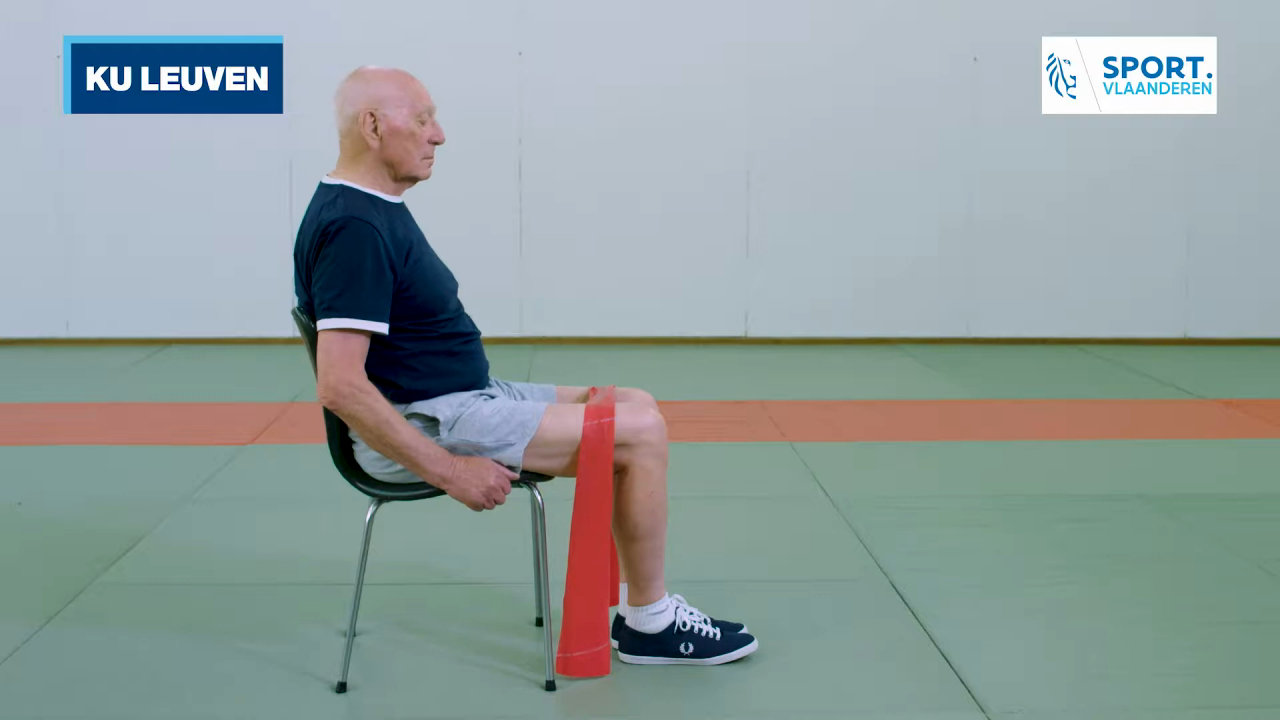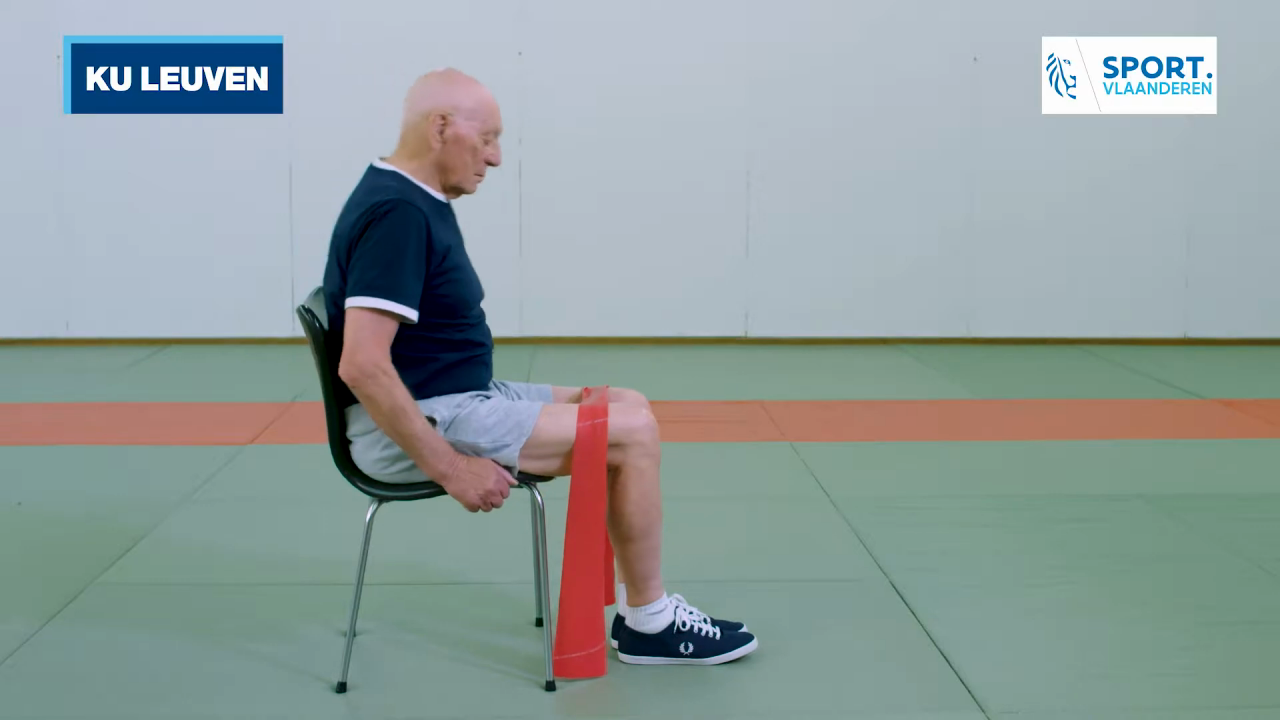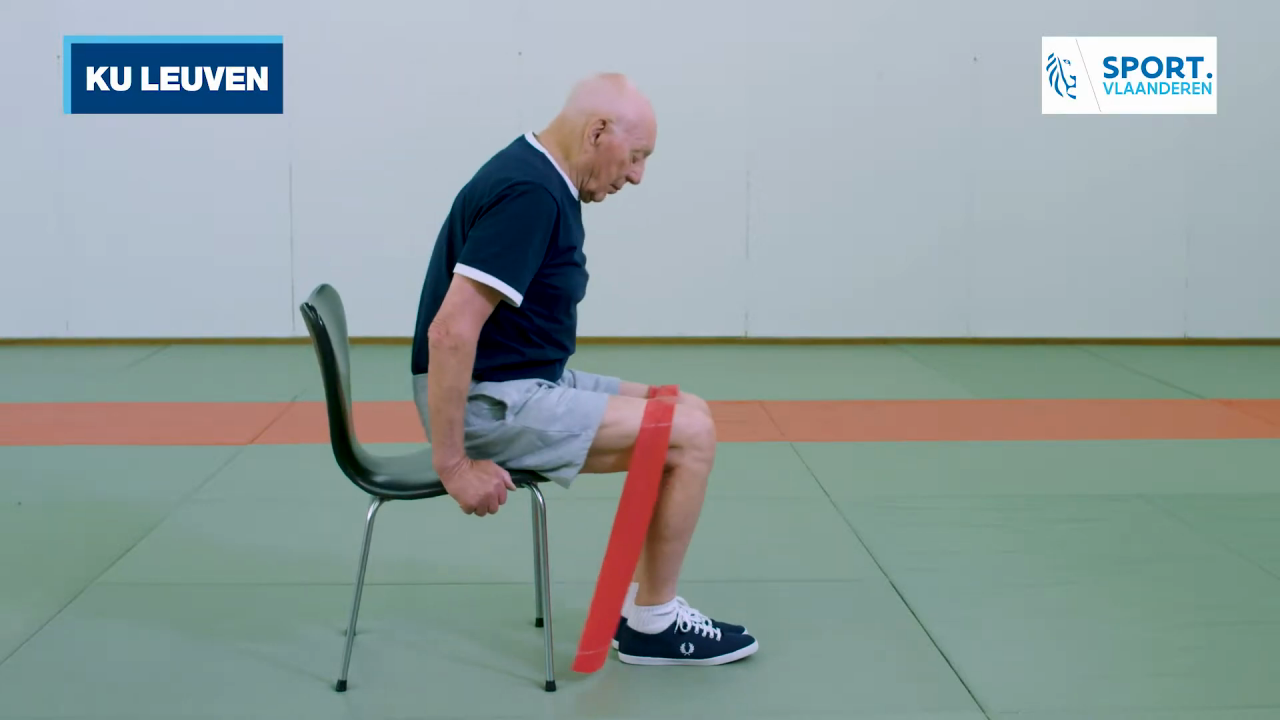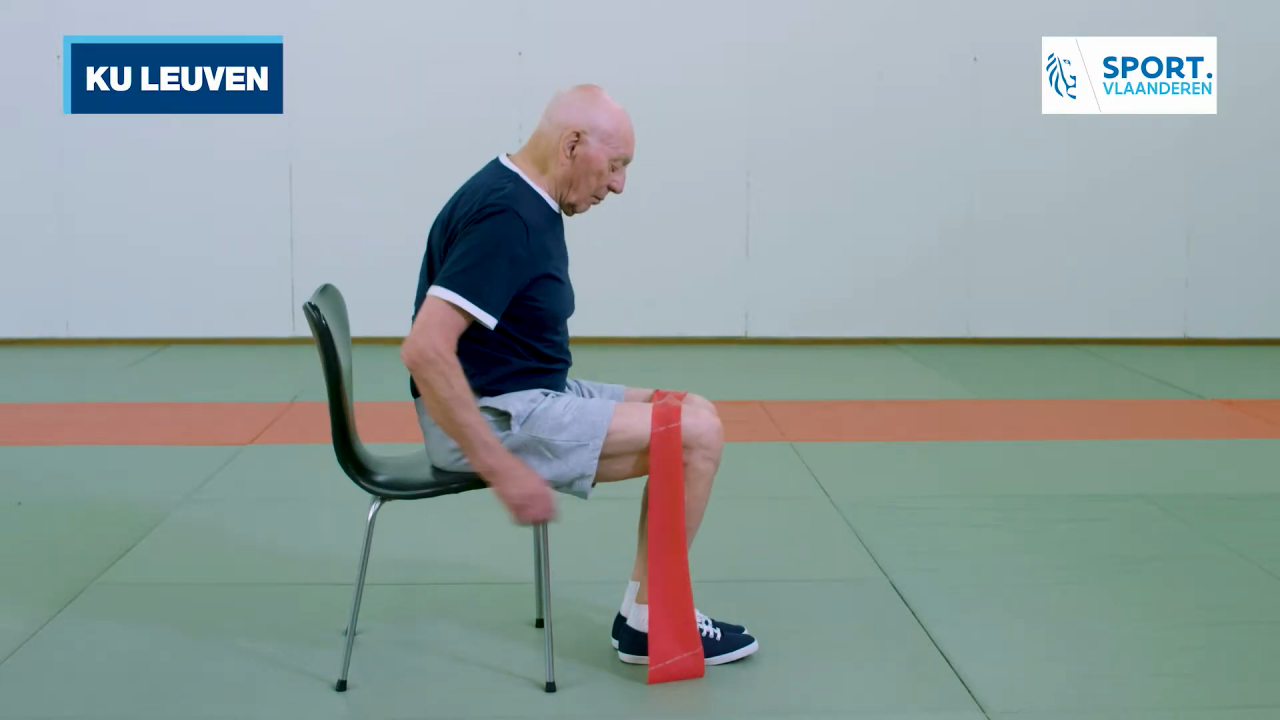
dt=0.7s
person 1, frame 1
left shoulder: (375, 209)
right shoulder: (352, 226)
right elbow: (340, 385)
right wrist: (448, 471)
left hip: (467, 398)
right hip: (430, 426)
left knee: (635, 407)
right knee: (641, 434)
left ankle: (643, 606)
right ankle: (650, 622)
person 1, frame 2
left shoulder: (415, 199)
right shoulder: (398, 212)
right elbow: (363, 364)
right wrist: (449, 467)
left hip: (458, 399)
right hip: (419, 423)
left knee: (628, 408)
right knee: (632, 434)
left ankle: (642, 608)
right ankle: (651, 623)
person 1, frame 3
left shoulder: (536, 176)
right shoulder: (530, 194)
right elbow: (452, 332)
right wrist: (453, 465)
left hip: (524, 384)
right hip: (489, 403)
left knee: (688, 412)
right knee: (689, 437)
left ankle: (648, 606)
right ankle: (653, 622)
person 1, frame 4
left shoulder: (527, 202)
right shoulder: (505, 215)
right elbow: (424, 350)
right wrist: (501, 470)
left hip: (530, 396)
right hip: (488, 415)
left knee: (696, 415)
right knee: (697, 436)
left ankle: (647, 607)
right ankle: (652, 622)
